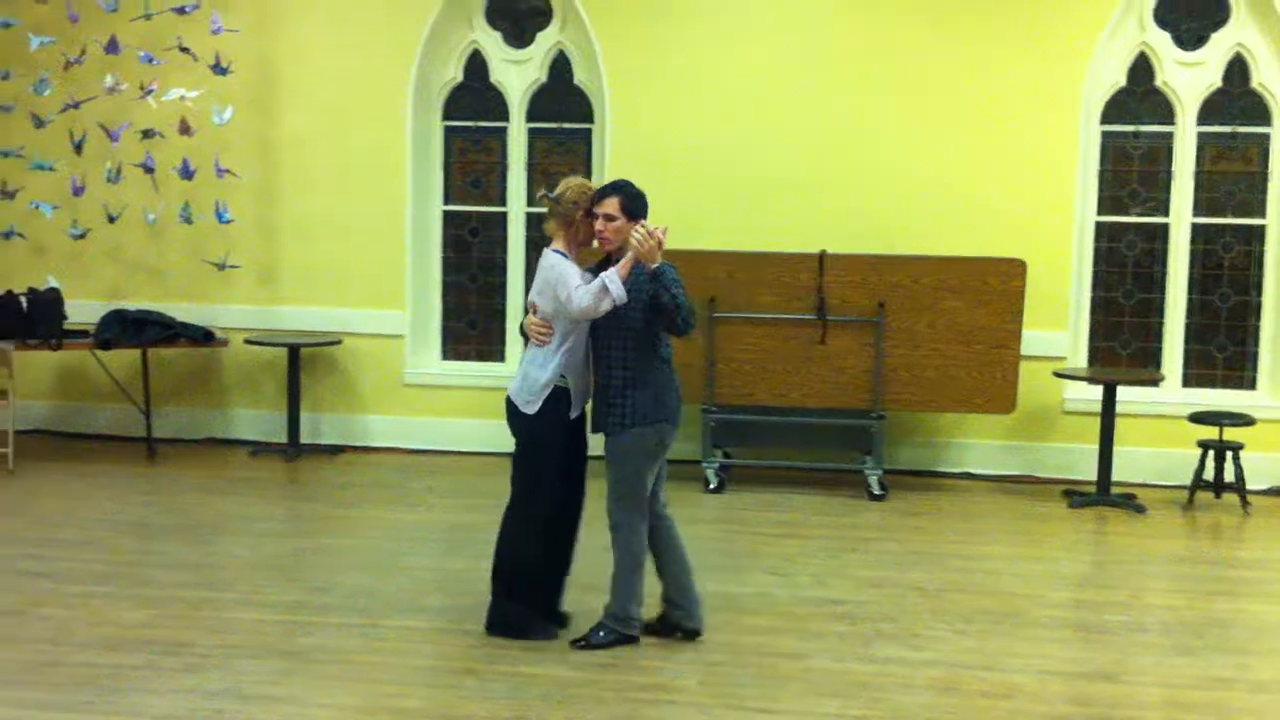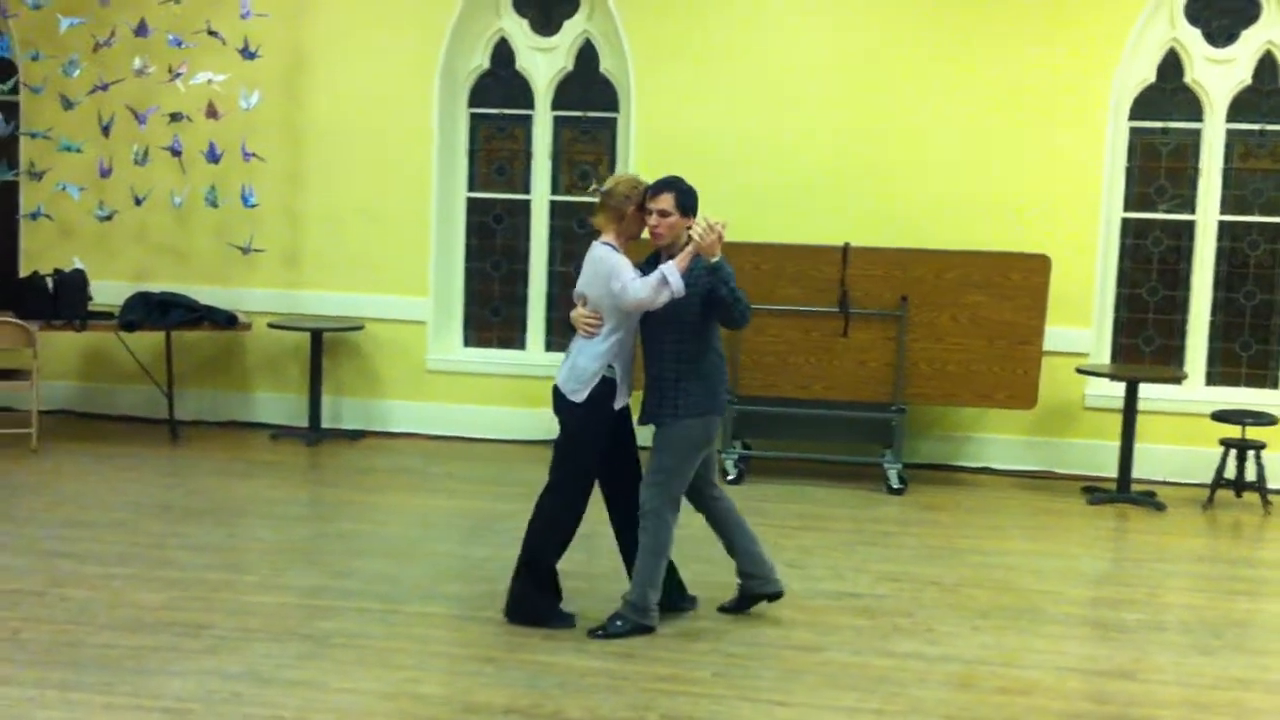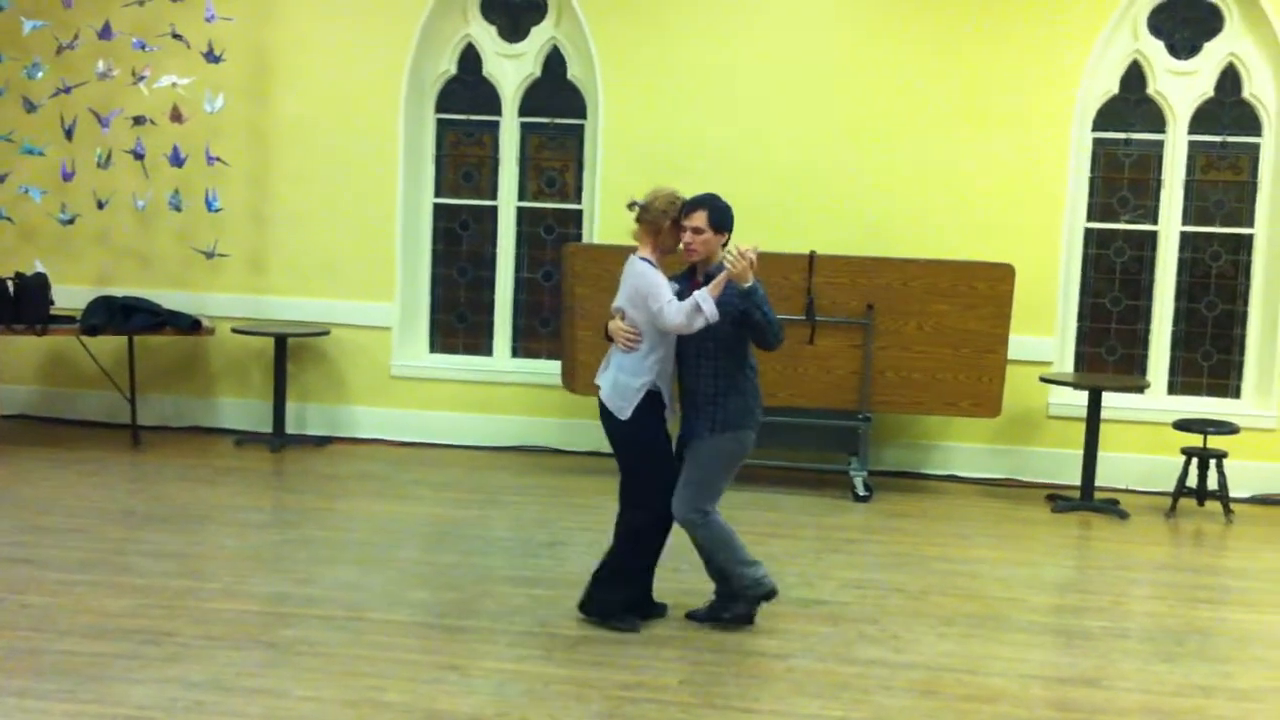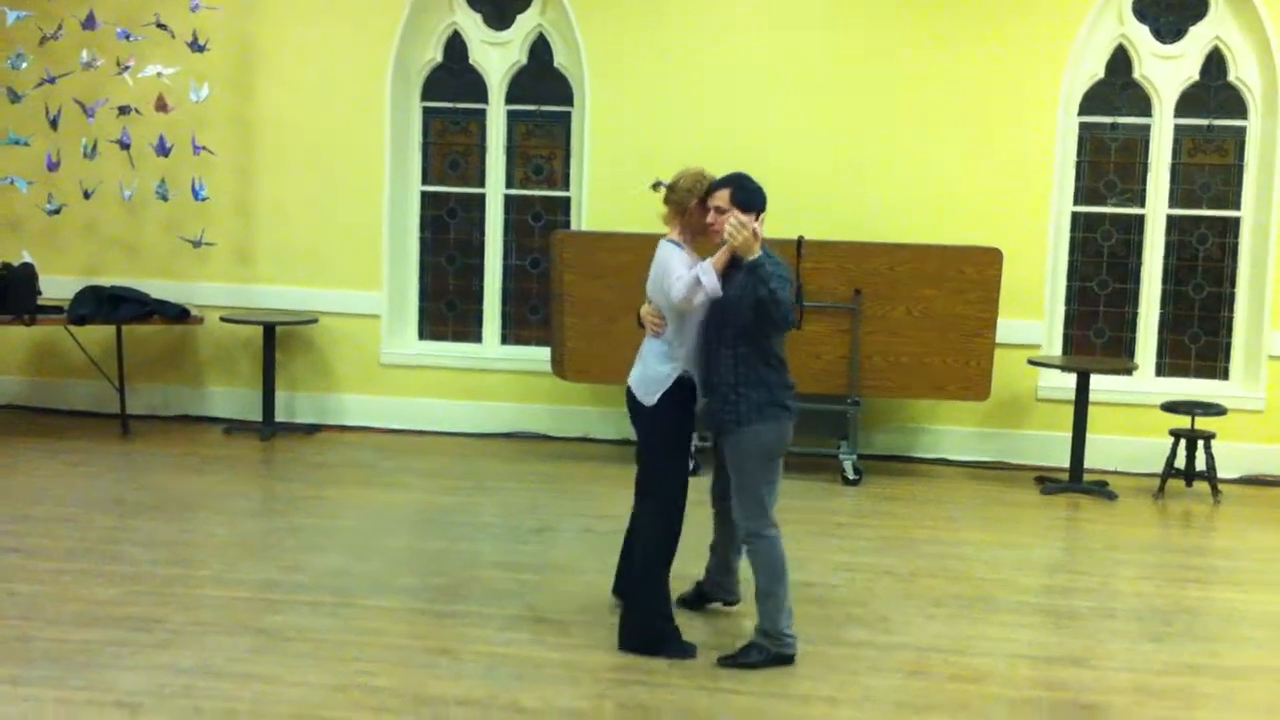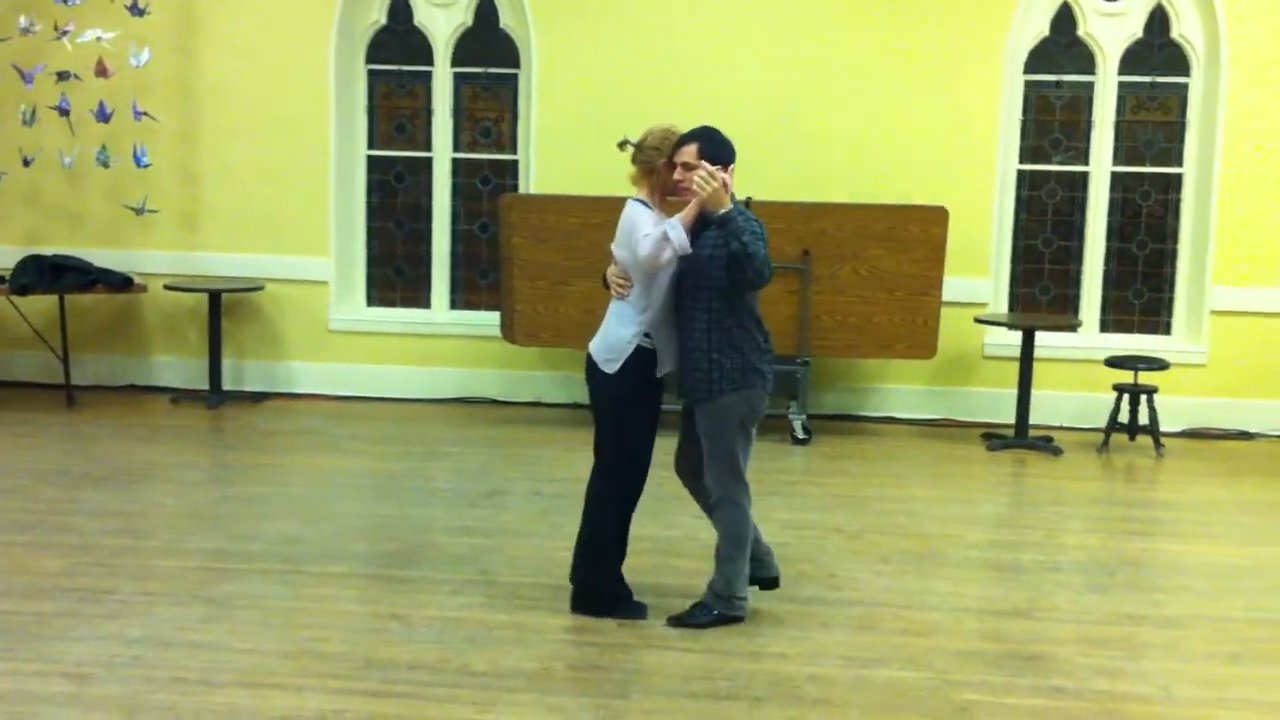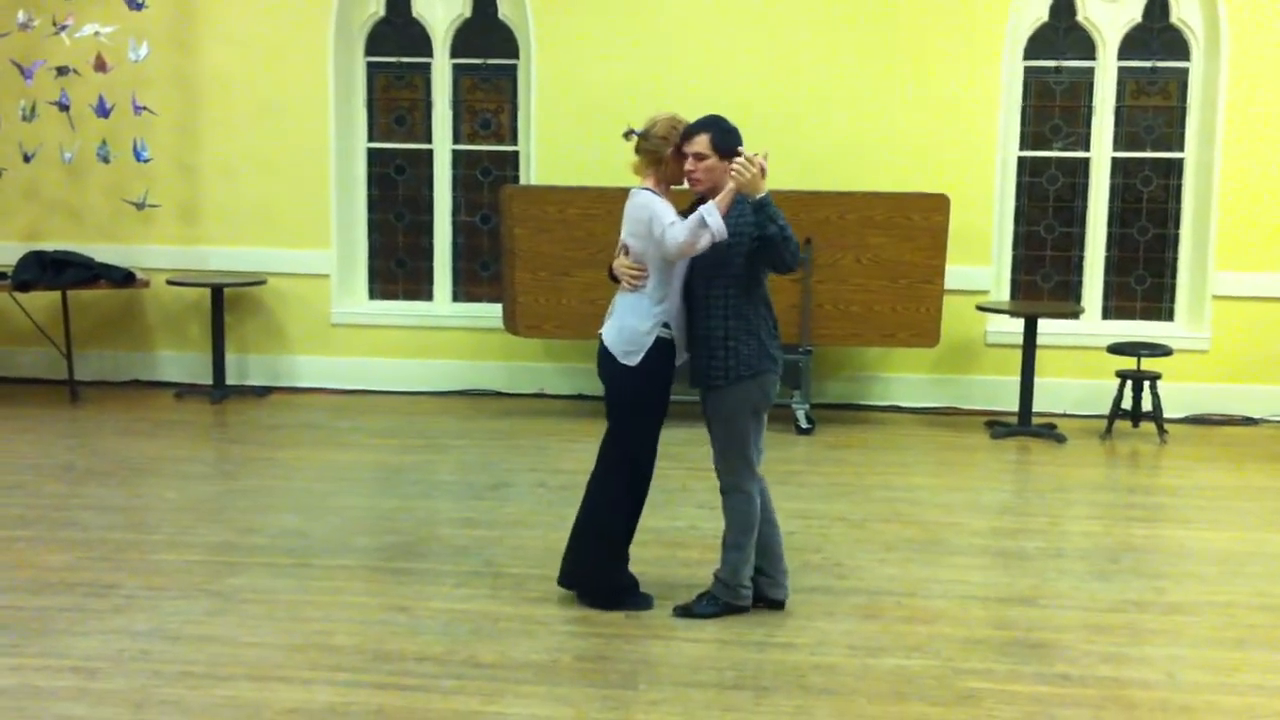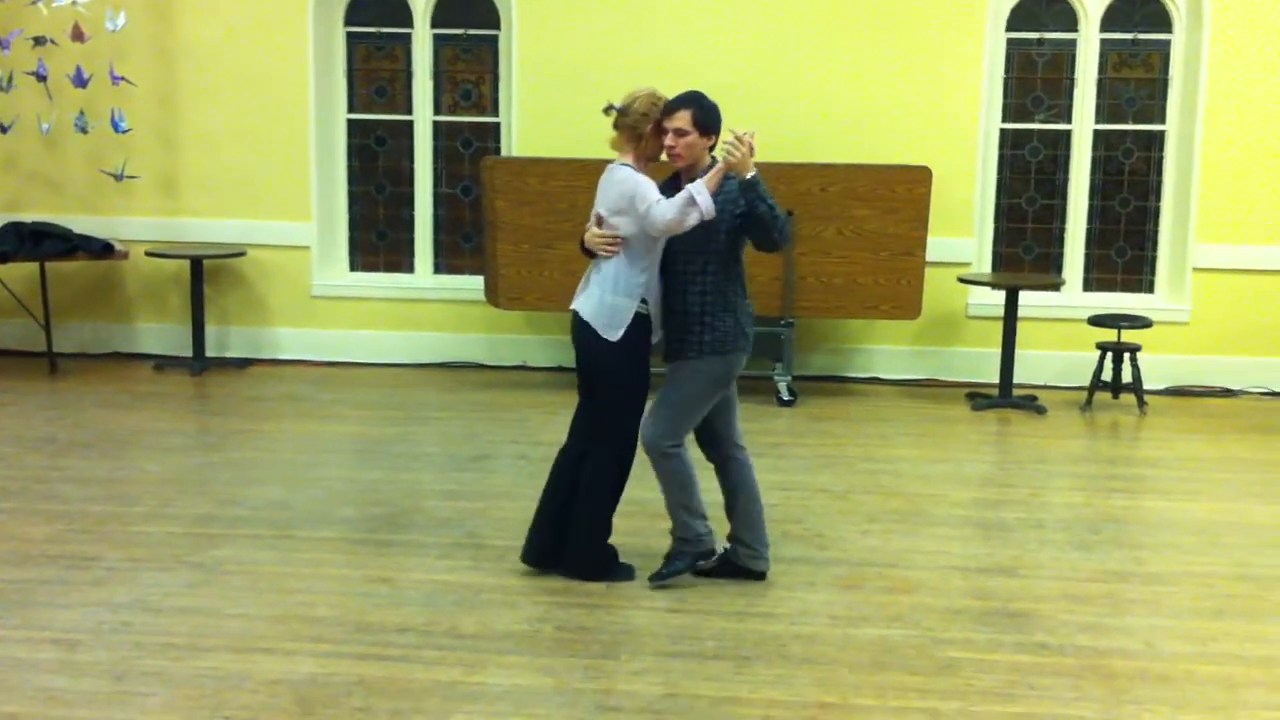
dt=0.7s
person 1, frame 1
left shoulder: (654, 275)
right shoulder: (596, 275)
left elbow: (683, 324)
left wrist: (654, 265)
right wrist: (532, 323)
left hip: (645, 412)
right hip: (624, 412)
left knee: (627, 516)
right knee: (651, 512)
left ankle: (623, 621)
right ankle: (683, 612)
person 1, frame 2
left shoulder: (705, 270)
right shoulder: (646, 271)
left elbow: (738, 319)
right elbow: (609, 308)
left wrist: (713, 260)
right wrist: (578, 314)
left hip: (693, 404)
right hip: (674, 403)
left knee: (657, 503)
right knee: (705, 494)
left ankle: (639, 610)
right ankle: (760, 579)
person 1, frame 3
left shoulder: (738, 288)
right shoulder: (678, 286)
left elbow: (771, 340)
right elbow: (642, 320)
left wrist: (747, 285)
right wrist: (615, 326)
left hip: (729, 419)
right hip: (697, 417)
left knee: (690, 509)
right knee: (697, 509)
left ankle: (753, 582)
right ankle: (733, 597)
person 1, frame 4
left shoulder: (766, 269)
right shoulder: (722, 269)
left elbow: (784, 319)
left wrist: (754, 256)
right wrist: (649, 311)
left hip: (760, 414)
right hip: (731, 411)
left knee: (756, 523)
right knee: (725, 504)
left ankle: (777, 639)
right ankle: (719, 584)
person 1, frame 5
left shoulder: (741, 225)
right shoulder: (692, 227)
left elbow: (757, 274)
left wrist: (723, 211)
right wrist: (617, 273)
left hip: (734, 377)
right hip: (704, 375)
left knee: (726, 485)
right knee: (693, 469)
left ankle: (728, 598)
right ankle: (758, 562)
person 1, frame 6
left shoulder: (748, 215)
right shoulder: (692, 217)
left elbow: (787, 261)
right elbow: (656, 266)
left wrist: (759, 197)
right wrist: (621, 264)
left hip: (746, 365)
right hip: (715, 366)
left knee: (737, 477)
right knee: (744, 475)
left ankle: (733, 589)
right ankle: (769, 583)
person 1, frame 7
left shoulder: (732, 193)
right shoulder: (664, 193)
left elbow: (775, 240)
left wrist: (748, 177)
right wrist: (591, 239)
left hip: (717, 340)
right hip: (689, 340)
left knee: (660, 435)
right knee: (724, 447)
left ankle: (693, 538)
right ankle: (750, 554)
person 2, frame 1
left shoulder: (564, 264)
right shoulder: (558, 266)
right elbow: (583, 306)
right wrist: (631, 259)
left hip: (563, 402)
right hip: (541, 403)
left knee: (563, 503)
right knee: (531, 505)
left ankle: (538, 603)
right ankle: (510, 613)
person 2, frame 2
left shoulder: (607, 256)
right shoulder: (607, 260)
right elbow: (641, 296)
right wrist: (690, 253)
left hip: (605, 391)
right hip: (588, 393)
left knee: (627, 491)
right knee: (566, 494)
left ankle: (656, 589)
right ankle: (530, 600)
person 2, frame 3
left shoulder: (642, 268)
right shoulder: (646, 275)
right elbow: (677, 319)
right wrist: (724, 278)
left hip: (632, 398)
right hip: (633, 402)
left knee: (645, 500)
right knee: (655, 502)
left ankle: (631, 597)
right ankle: (605, 598)
person 2, frame 4
left shoulder: (681, 252)
right shoulder: (672, 254)
right elbow: (685, 295)
right wrist: (728, 250)
left hip: (670, 390)
right hip: (660, 393)
left knee: (658, 496)
right knee: (661, 504)
left ankle: (631, 585)
right ankle: (647, 629)
person 2, frame 5
left shoulder: (650, 214)
right shoulder: (639, 215)
right elbow: (654, 254)
right wrist: (698, 203)
left hip: (639, 361)
right hip: (622, 362)
left knee: (628, 471)
right knee: (616, 473)
left ankle: (594, 578)
right ankle: (598, 592)
person 2, frame 6
left shoulder: (645, 201)
right shoulder: (651, 206)
right elbow: (682, 241)
right wrist: (731, 188)
left hip: (632, 348)
right hip: (640, 353)
left knee: (620, 461)
right knee: (629, 466)
left ankle: (586, 570)
right ankle: (605, 584)
person 2, frame 7
left shoulder: (617, 176)
right shoulder: (632, 183)
right elbow: (668, 219)
right wrist: (722, 169)
left hip: (598, 320)
right hip: (617, 326)
left knee: (589, 434)
right knee: (614, 440)
left ankle: (550, 546)
right ankle: (586, 554)
